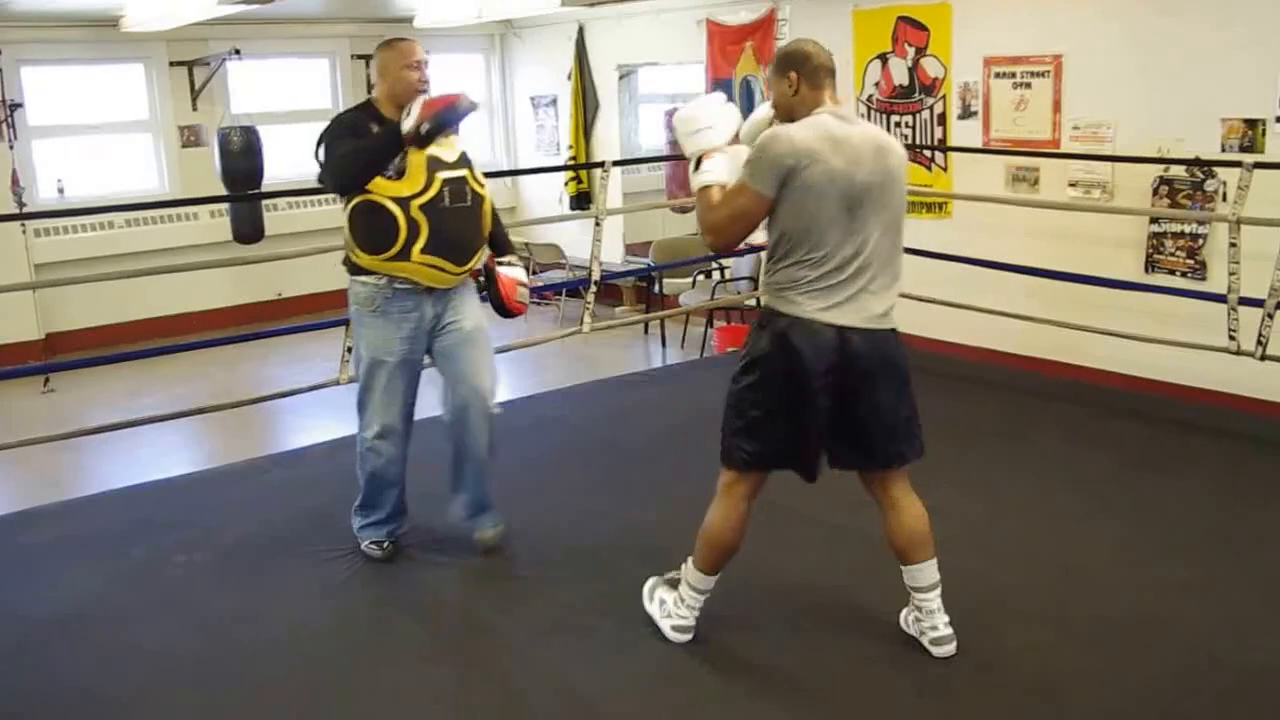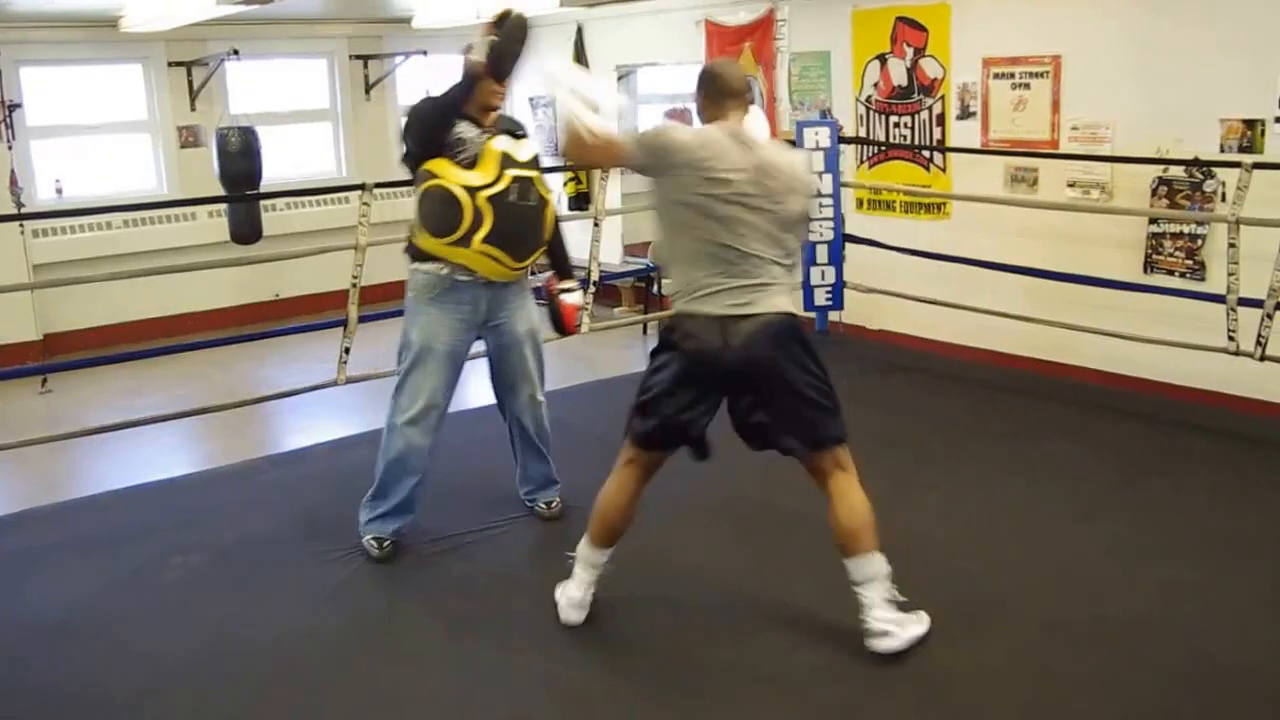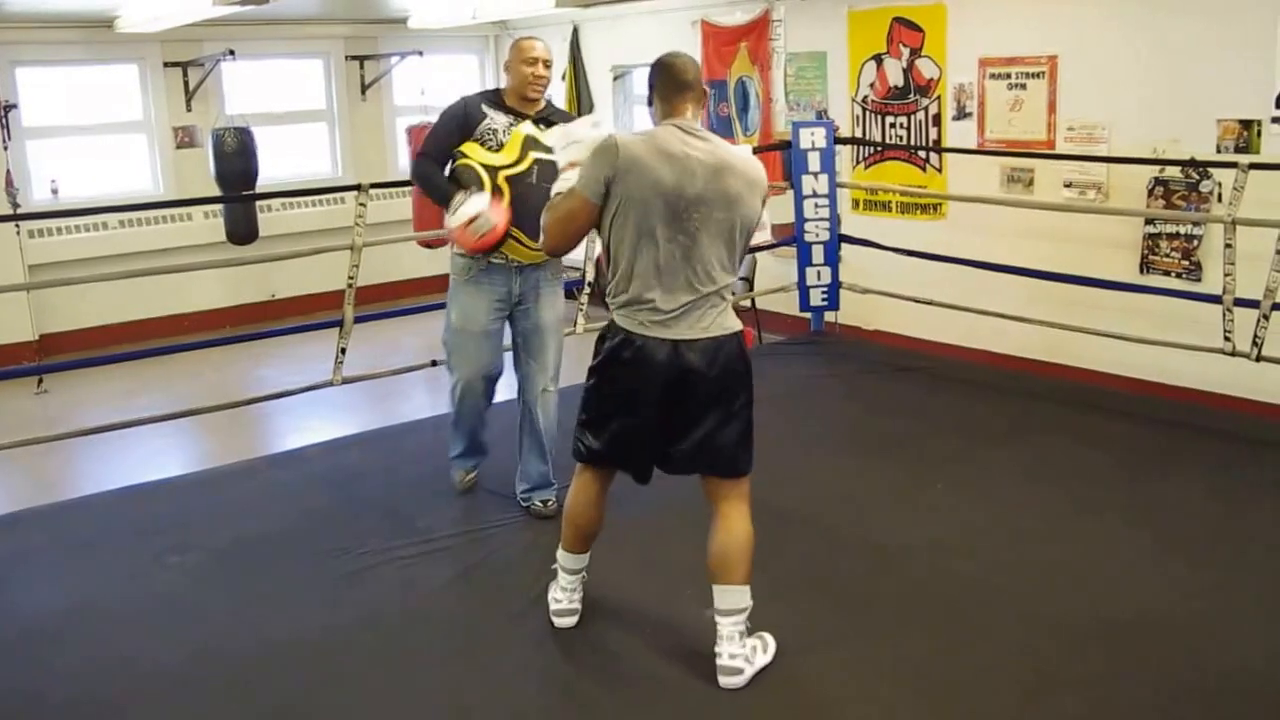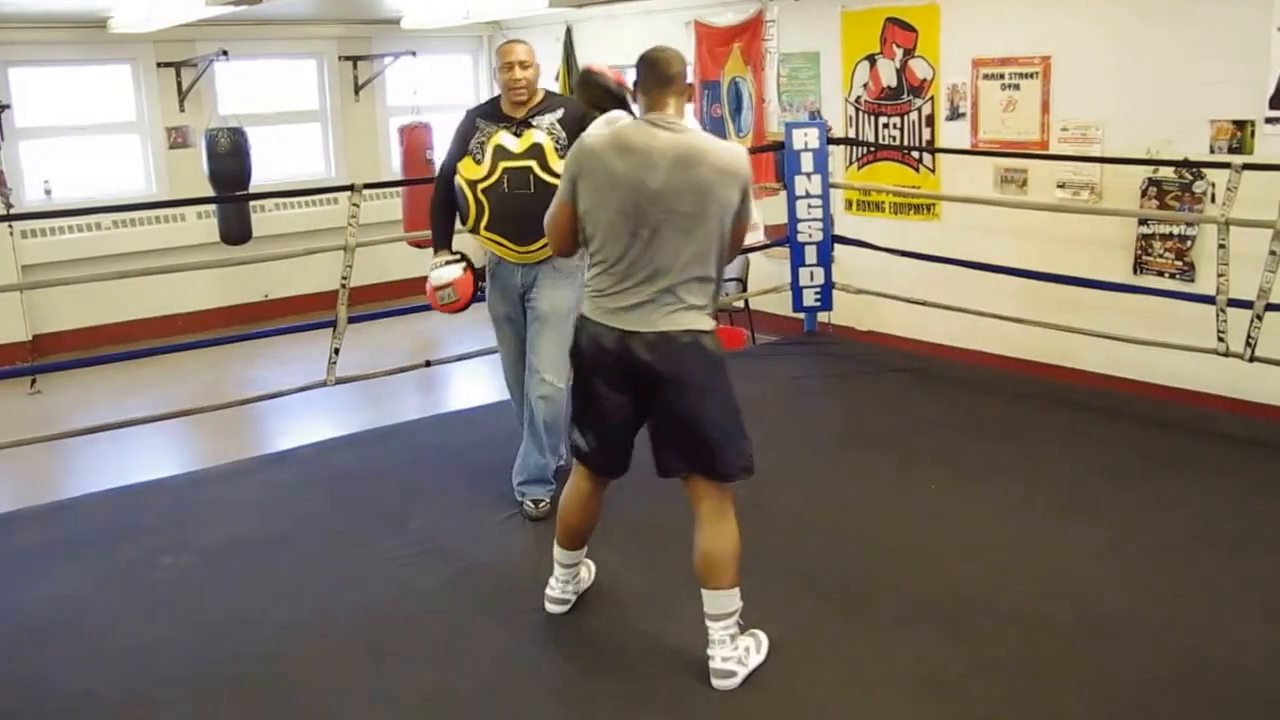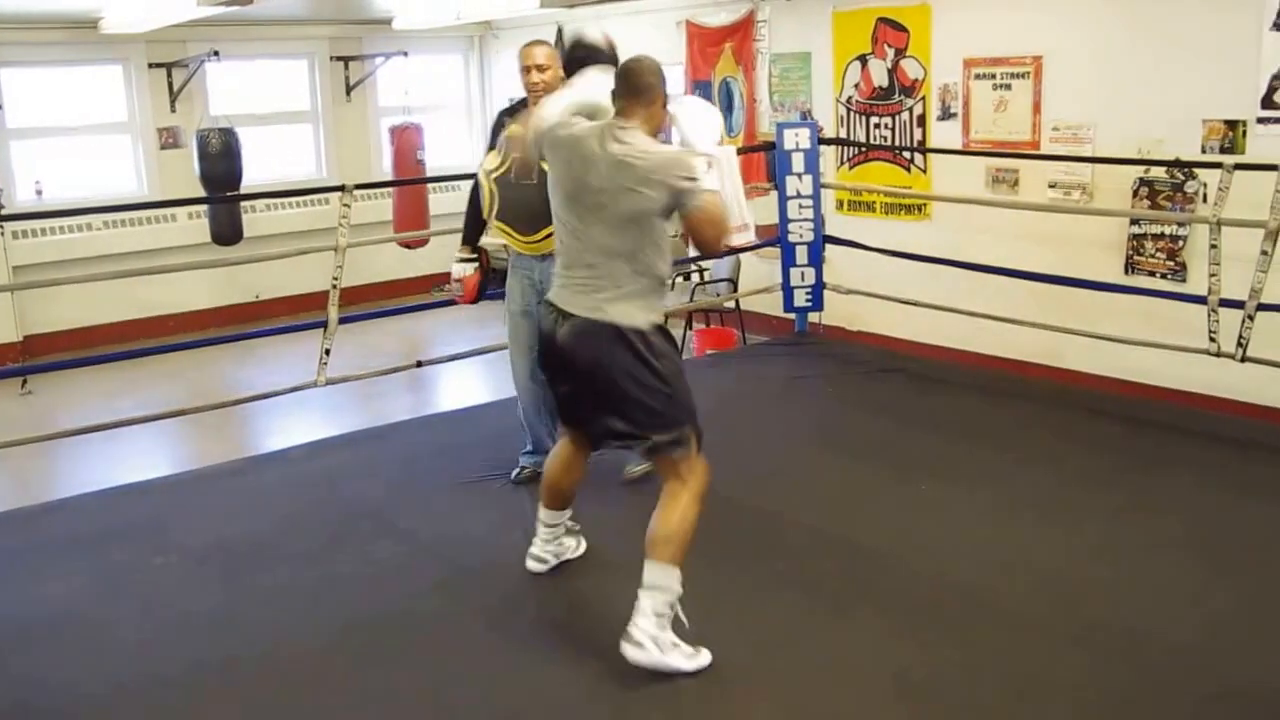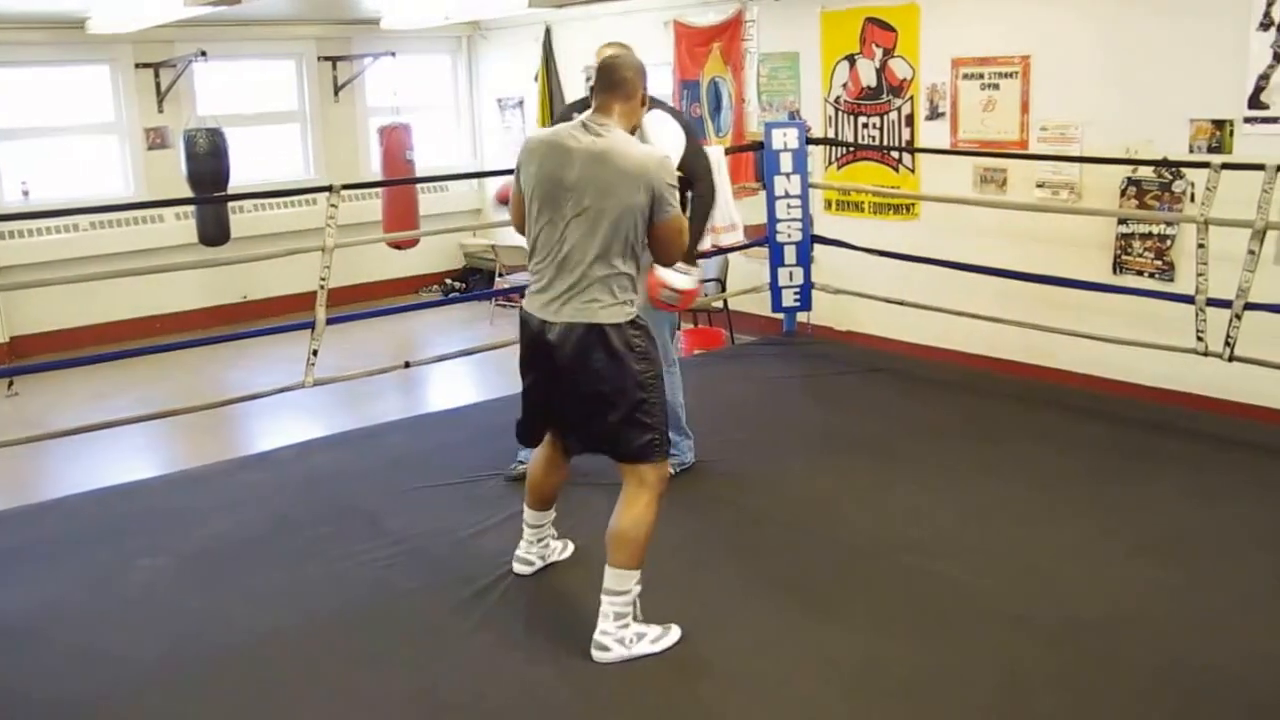
dt=0.4s
person 1, frame 1
left shoulder: (784, 143)
right shoulder: (889, 147)
left elbow: (721, 234)
left wrist: (709, 163)
left hip: (797, 333)
right hip: (874, 338)
left knee: (739, 481)
right knee: (890, 481)
left ankle: (684, 608)
right ankle: (931, 617)
person 1, frame 2
left shoulder: (676, 146)
right shoulder: (796, 166)
left elbow: (584, 153)
left wrist: (577, 113)
left hip: (697, 334)
right hip: (775, 334)
left knee: (635, 461)
right knee: (835, 468)
left ankle: (580, 589)
right ankle: (882, 614)
person 1, frame 3
left shoulder: (617, 151)
right shoulder: (749, 171)
left elbow: (554, 240)
left wrist: (568, 178)
left hip: (634, 344)
right hip: (715, 349)
left knee: (593, 470)
right knee: (730, 495)
left ankle: (566, 594)
right ankle: (733, 647)
person 1, frame 4
left shoulder: (592, 150)
right shoulder: (730, 161)
left elbow: (560, 243)
left hip: (602, 336)
right hip: (682, 344)
left knee: (589, 471)
right knee: (712, 498)
left ankle: (563, 581)
right ankle: (726, 647)
person 1, frame 5
left shoulder: (567, 139)
right shoulder: (670, 163)
left elbow: (531, 126)
right elbow: (713, 241)
left wrist: (576, 89)
left hip: (562, 321)
right hip: (625, 333)
left knee: (576, 430)
right knee: (687, 473)
left ankle: (546, 542)
right ankle: (651, 629)
person 1, frame 6
left shoulder: (536, 146)
right shoulder: (649, 164)
right elbow: (671, 252)
left hip: (539, 320)
right hip: (604, 331)
left knee: (555, 438)
right knee: (647, 475)
left ankle: (534, 546)
right ankle: (615, 626)
person 2, frame 1
left shoulder: (442, 122)
right shoulder: (352, 127)
left elbow: (475, 192)
right elbow: (337, 176)
left wrist: (503, 254)
right wrist: (404, 134)
left hip: (455, 292)
right hip: (387, 299)
left knee: (475, 401)
right knee: (384, 422)
left ankle: (475, 509)
right ankle: (377, 522)
person 2, frame 2
left shoulder: (517, 134)
right shoulder: (437, 121)
left elbow: (540, 207)
right elbow: (421, 130)
left wrist: (564, 275)
right wrist: (481, 72)
left hip: (510, 289)
right hip: (445, 289)
left knee: (527, 398)
right knee: (417, 408)
left ankle: (540, 486)
right ankle: (383, 517)
person 2, frame 3
left shoulder: (566, 127)
right shoulder: (471, 111)
right elbow: (422, 165)
right wrist: (456, 199)
left hip: (543, 273)
right hip: (480, 269)
left knee: (540, 384)
right knee: (473, 372)
left ankle: (536, 484)
right ankle: (466, 454)
person 2, frame 4
left shoulder: (570, 114)
right shoulder: (476, 123)
right elbow: (446, 184)
right wrist: (442, 250)
left hip: (557, 265)
right hip: (502, 265)
left knee: (547, 376)
right knee: (518, 372)
left ankle: (535, 481)
right ankle: (549, 450)
person 2, frame 5
right shoulder: (506, 120)
right elbow: (485, 184)
right wrist: (468, 248)
right hip: (522, 261)
right knee: (526, 364)
right ankle: (539, 452)
person 2, frame 6
left shoulder: (665, 120)
right shoulder: (574, 116)
left elbow: (702, 186)
left wrist: (685, 253)
left knee: (656, 358)
left ankle: (677, 449)
